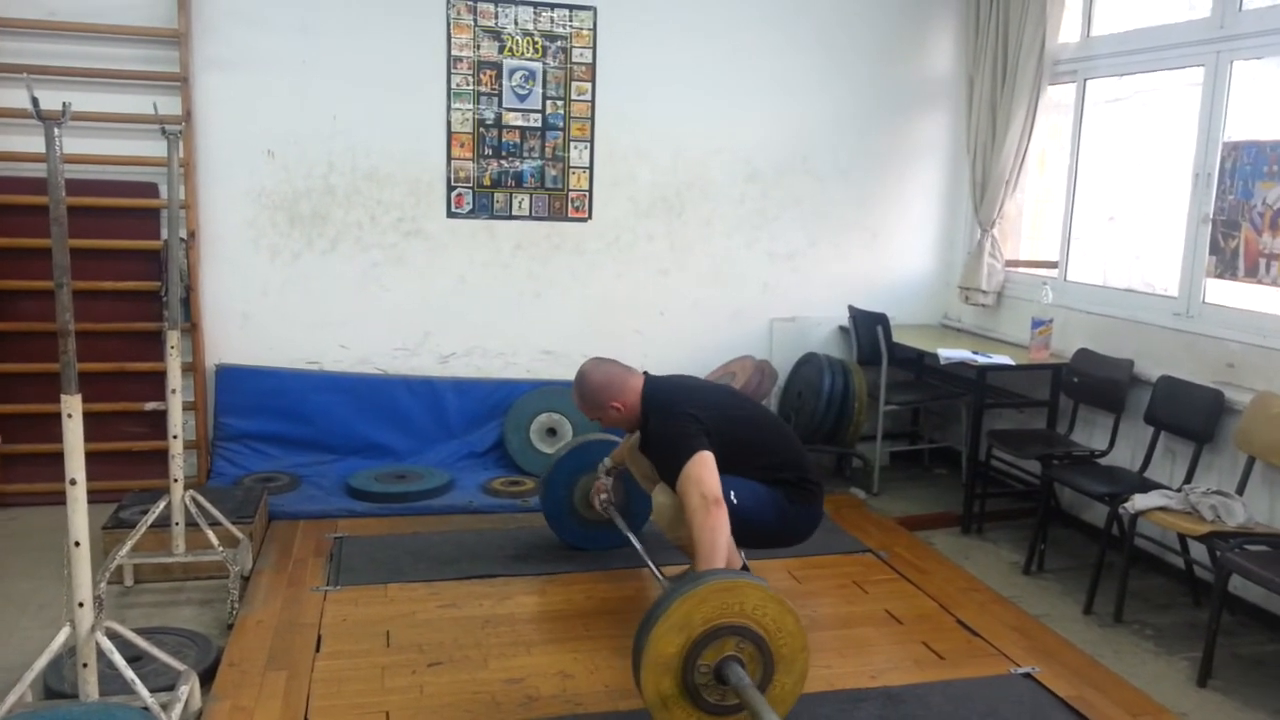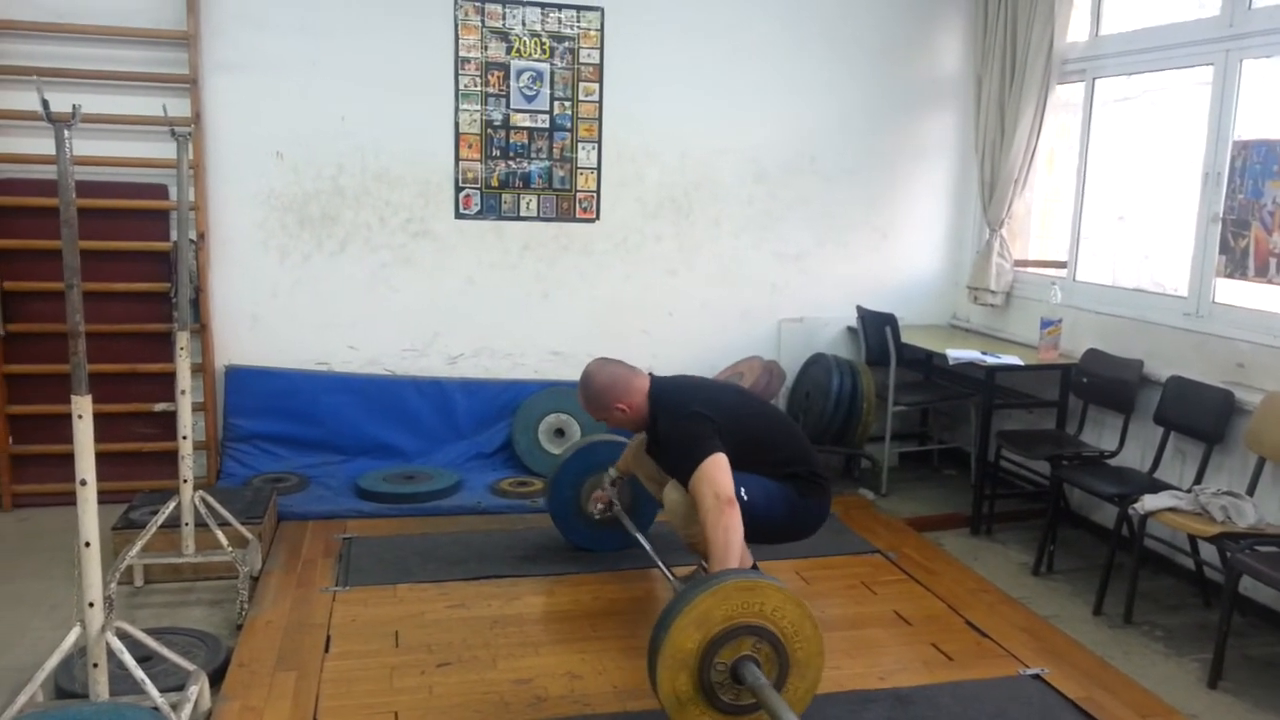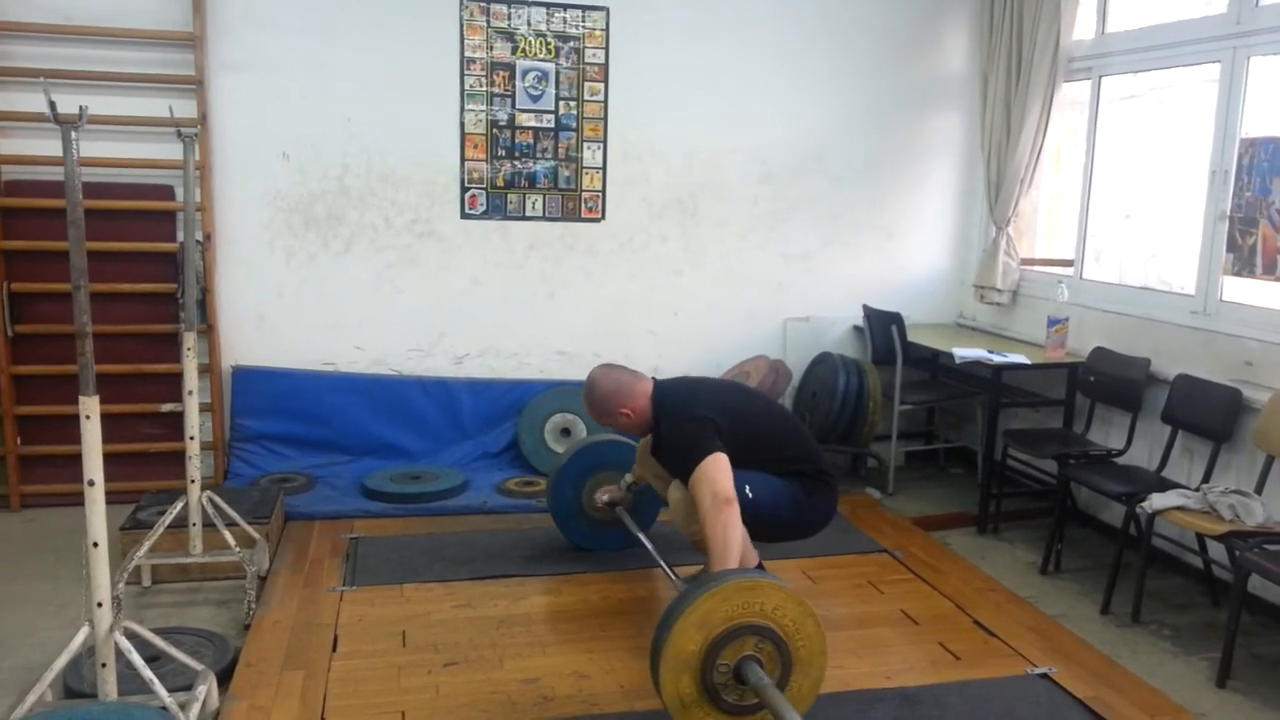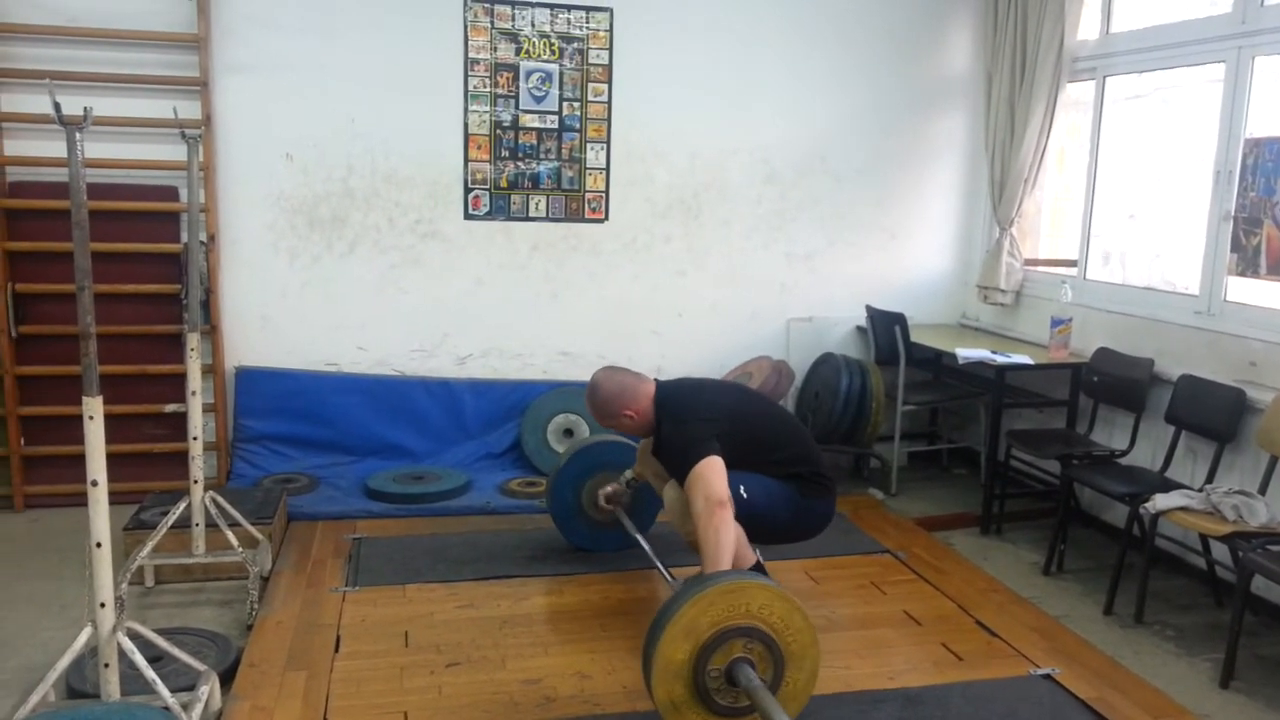
dt=0.2s
person 1, frame 1
left shoulder: (673, 422)
right shoulder: (659, 394)
left elbow: (708, 505)
right elbow: (639, 433)
right wrist: (608, 469)
left hip: (790, 505)
left knee: (671, 502)
right knee: (639, 451)
right ankle: (728, 560)
person 1, frame 2
left shoulder: (682, 422)
right shoulder: (663, 395)
left elbow: (721, 505)
right elbow: (642, 439)
left hip: (799, 499)
left knee: (683, 500)
right knee: (645, 453)
right ankle: (728, 564)
person 1, frame 3
left shoulder: (685, 424)
right shoulder: (668, 398)
left elbow: (721, 504)
right elbow: (660, 447)
right wrist: (625, 487)
left hip: (806, 497)
left knee: (687, 497)
right knee: (652, 455)
right ankle: (742, 558)
person 1, frame 4
left shoulder: (686, 425)
right shoulder: (668, 398)
left elbow: (714, 507)
right wrist: (626, 484)
left hip: (804, 500)
left knee: (683, 498)
right knee: (652, 454)
right ankle: (741, 557)
